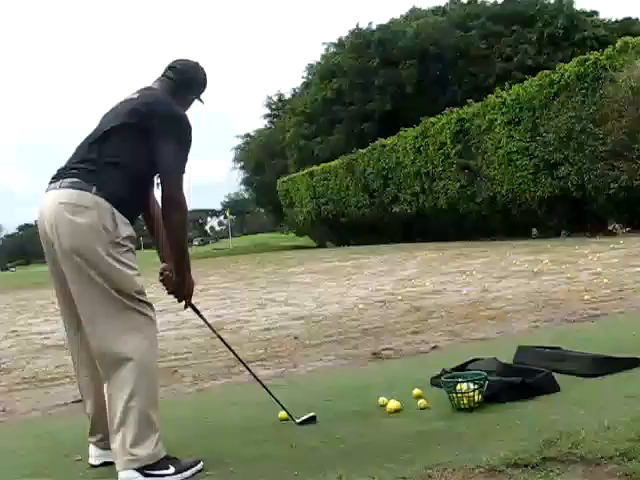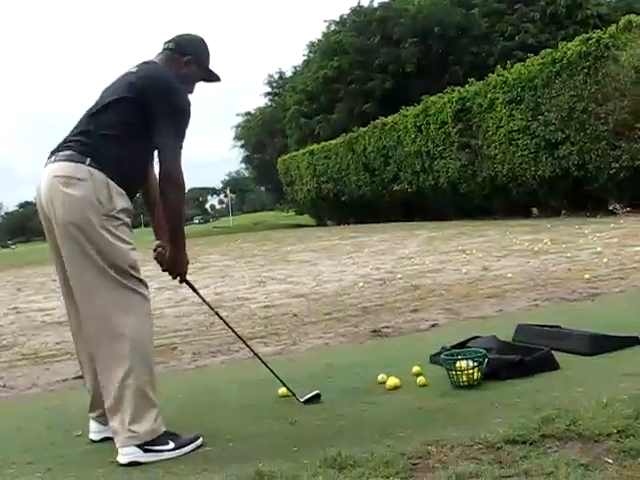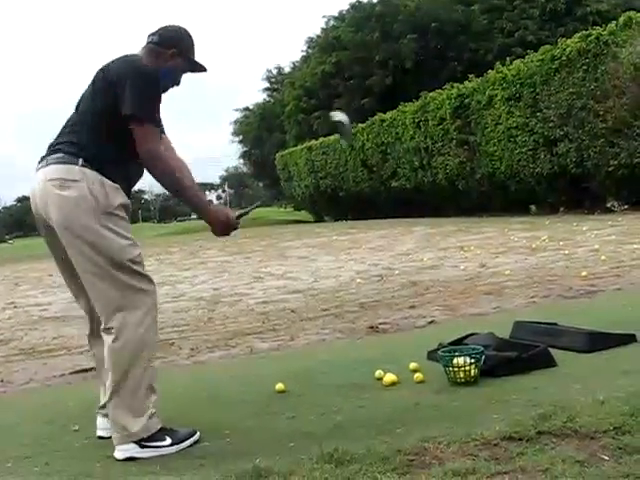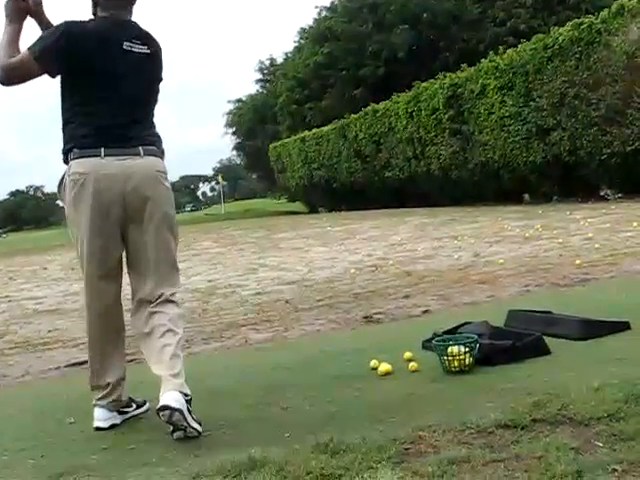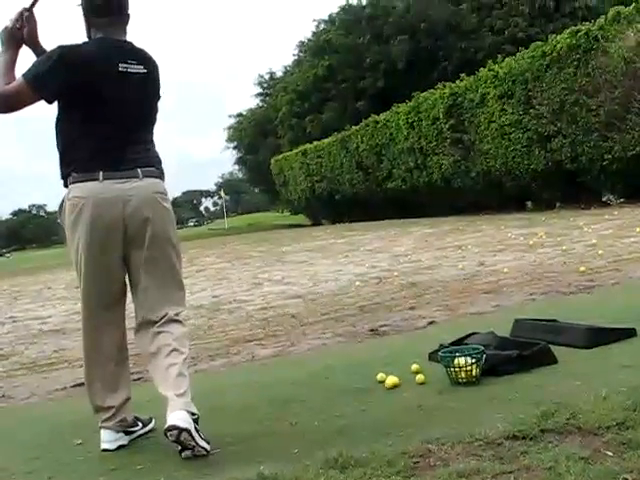
dt=1s
person 1, frame 1
left shoulder: (131, 107)
right shoulder: (171, 117)
left elbow: (145, 194)
right elbow: (173, 201)
left wrist: (166, 261)
right wrist: (183, 270)
left hip: (56, 207)
right hip: (87, 212)
left knee: (90, 334)
right knee: (132, 331)
left ankle: (106, 439)
person 1, frame 2
left shoulder: (137, 82)
right shoulder: (167, 90)
left elbow: (145, 172)
right elbow: (170, 175)
left wrist: (161, 238)
right wrist: (177, 246)
left hip: (58, 182)
right hip: (85, 187)
left knee: (91, 309)
right knee: (122, 307)
left ankle: (107, 413)
right ankle: (139, 435)
person 1, frame 3
left shoulder: (123, 75)
right shoulder: (140, 76)
left elbow: (163, 155)
right elbow: (152, 155)
left wrist: (202, 206)
right wrist: (205, 209)
left hip: (55, 187)
right hip: (81, 186)
left knee: (107, 307)
right knee: (134, 303)
left ankle: (114, 409)
right ankle: (140, 432)
person 1, frame 4
right shoulder: (150, 46)
left hip: (91, 171)
right hip: (146, 167)
left knee: (100, 293)
right knee: (157, 288)
left ankle: (110, 399)
right ankle: (173, 389)
person 1, frame 5
left shoulder: (70, 59)
right shoulder: (146, 65)
right wrist: (38, 48)
left hip: (90, 195)
right hip: (146, 189)
left knee: (101, 314)
right knee: (162, 308)
left ankle: (115, 421)
right ankle: (180, 409)
